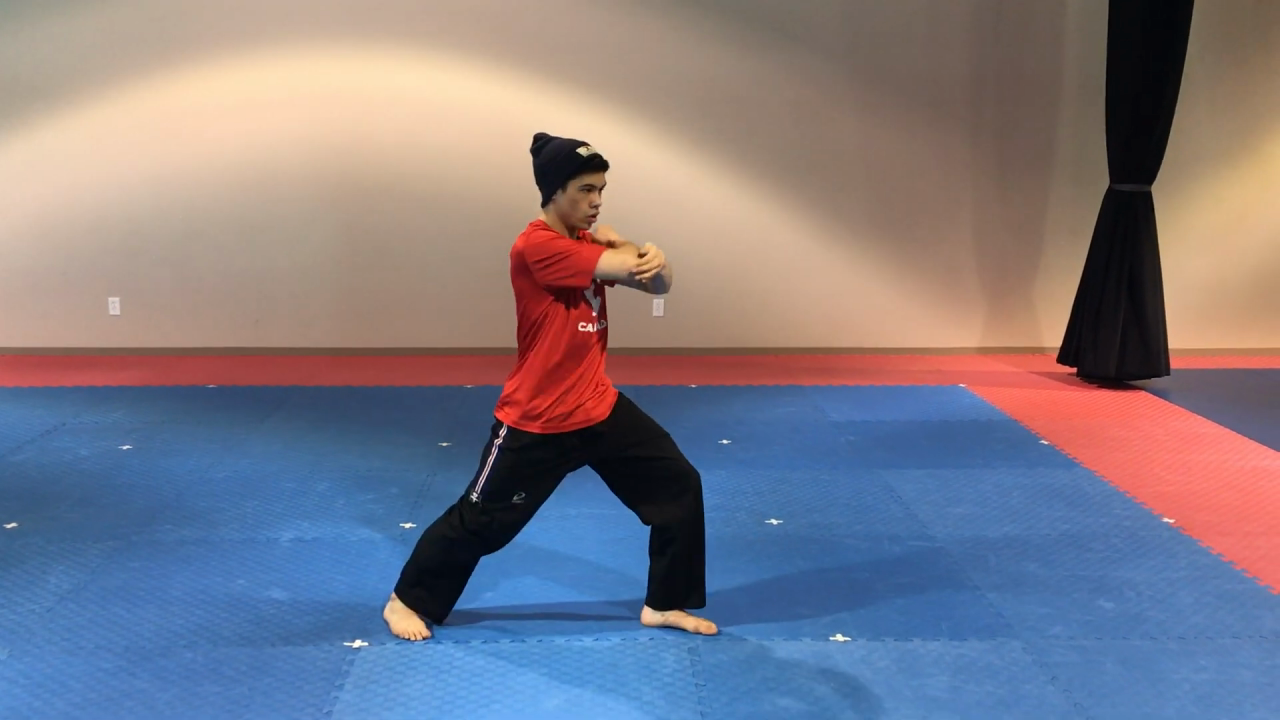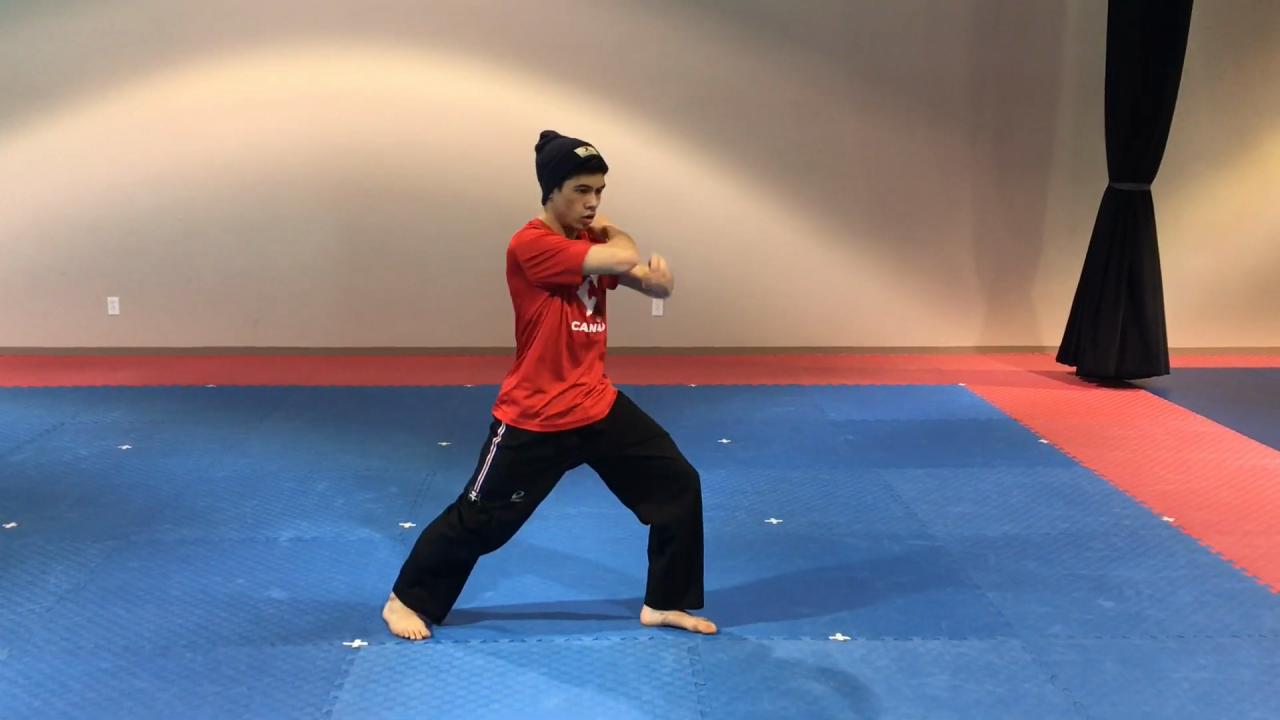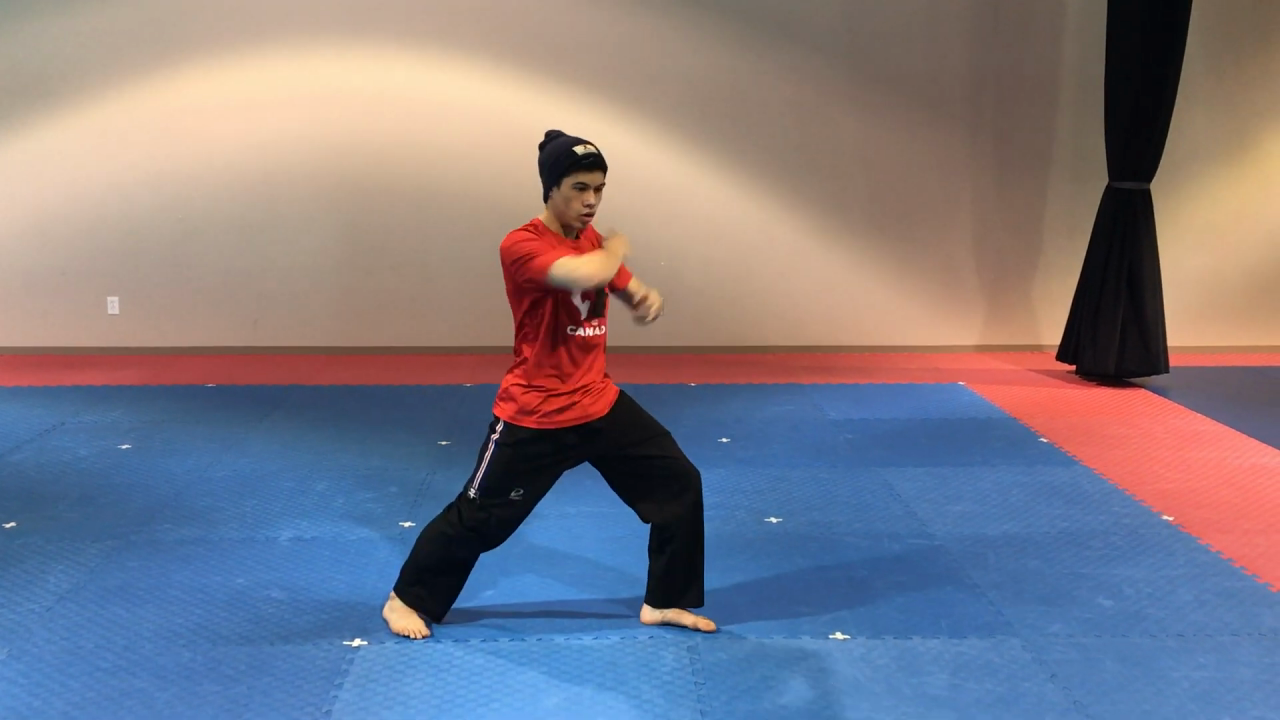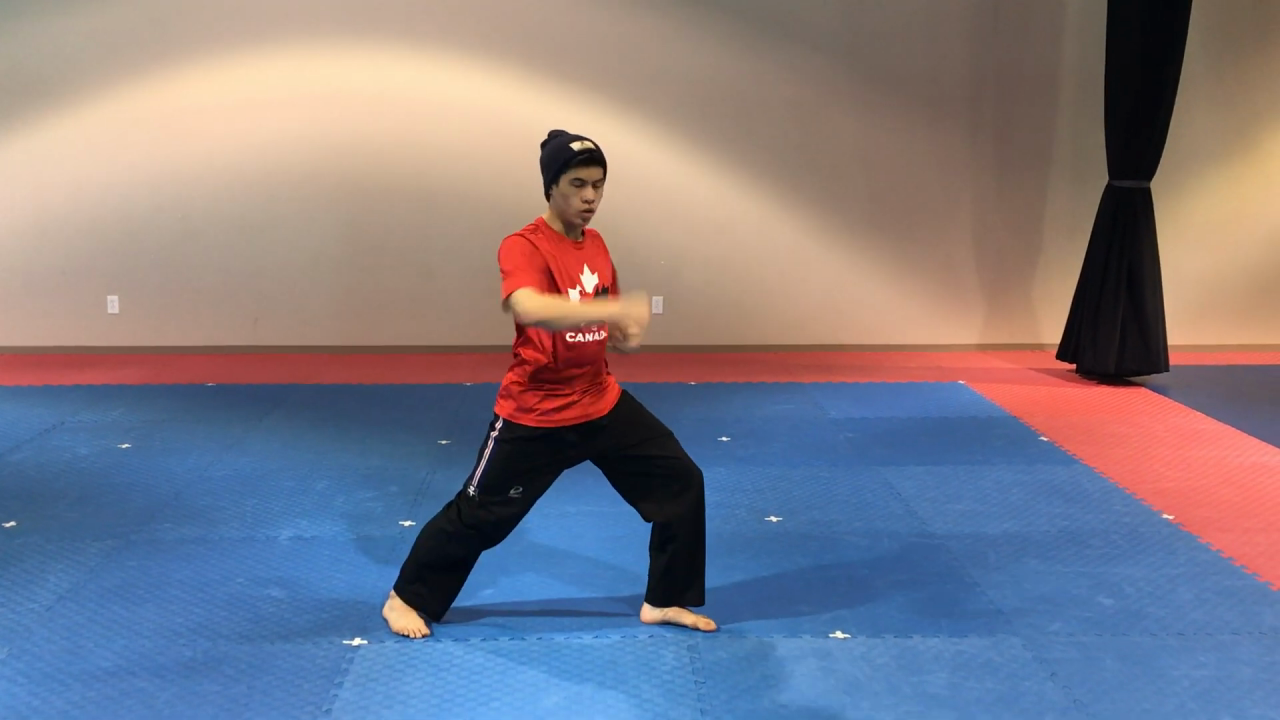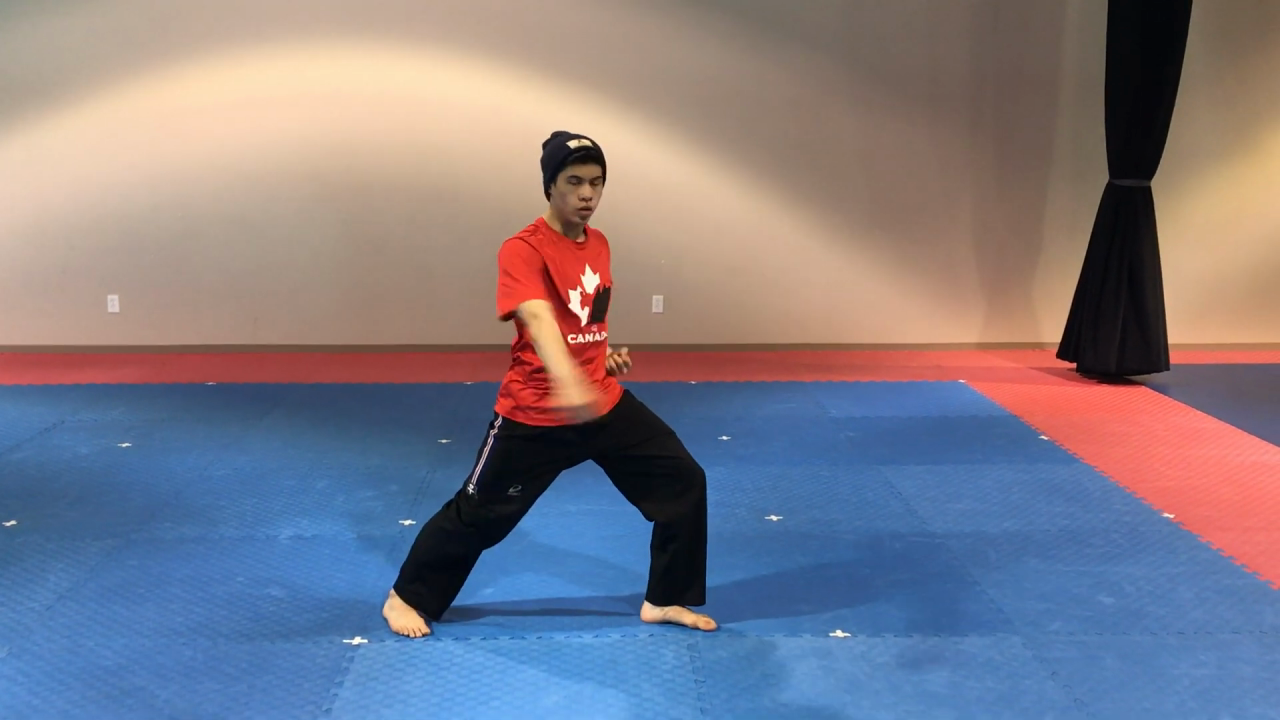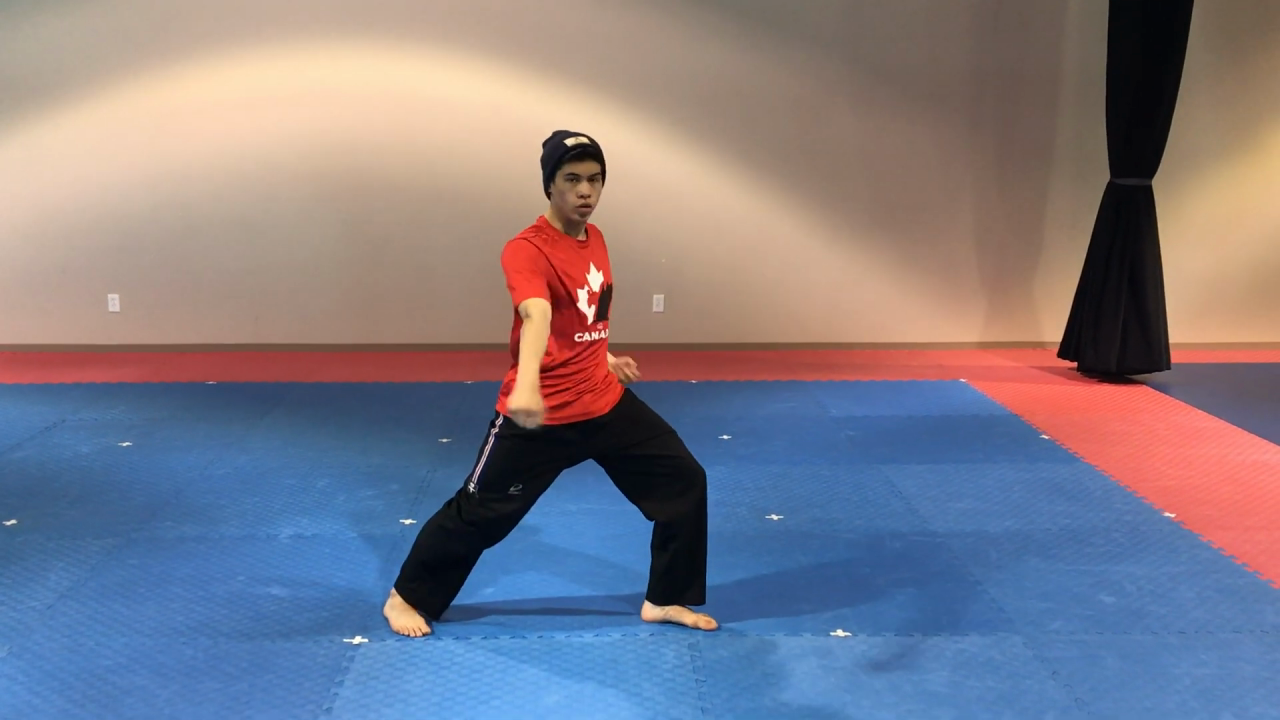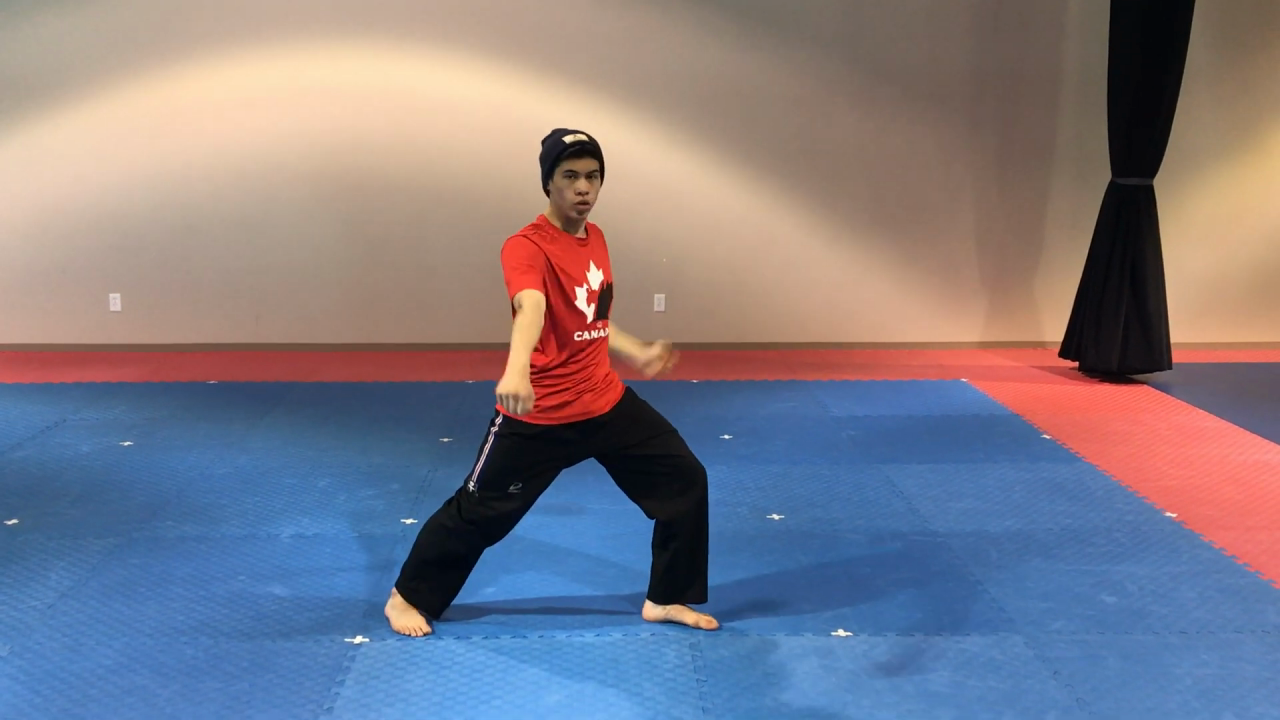
dt=0.1s
person 1, frame 1
left shoulder: (586, 240)
right shoulder: (536, 247)
left elbow: (660, 283)
right elbow: (625, 267)
left wrist: (654, 258)
right wrist: (633, 251)
left hip: (599, 408)
right hip: (536, 422)
left knee: (680, 486)
right knee: (480, 519)
left ankle: (666, 603)
right ankle: (406, 599)
person 1, frame 2
left shoulder: (589, 237)
right shoulder: (530, 244)
left elbow: (656, 285)
right elbow: (620, 260)
left wrist: (658, 272)
right wrist: (619, 239)
left hip: (600, 406)
right hip: (534, 420)
left knee: (679, 485)
right knee: (479, 519)
left ankle: (666, 603)
right ankle: (406, 600)
person 1, frame 3
left shoulder: (589, 241)
right shoulder: (521, 245)
left elbow: (627, 288)
right elbow: (583, 275)
left wrist: (647, 299)
right wrist: (616, 248)
left hip: (601, 405)
right hip: (533, 417)
left knee: (680, 484)
right knee: (479, 516)
left ankle: (666, 601)
right ankle: (406, 599)
person 1, frame 4
left shoulder: (596, 244)
right shoulder: (522, 247)
right elbow: (534, 310)
left wrist: (623, 327)
right wrist: (616, 309)
left hip: (603, 403)
right hip: (536, 416)
left knee: (682, 483)
right knee: (477, 515)
left ankle: (666, 600)
right ankle: (406, 597)
person 1, frame 5
left shoulder: (598, 243)
right shoulder: (522, 248)
right elbow: (538, 319)
left wrist: (610, 353)
right wrist: (566, 382)
left hip: (606, 402)
right hip: (536, 415)
left knee: (684, 482)
right knee: (477, 513)
left ankle: (667, 599)
right ankle: (406, 596)
person 1, frame 6
left shoulder: (595, 238)
right shoulder: (527, 249)
right elbow: (538, 319)
left wrist: (609, 360)
right wrist: (525, 384)
left hip: (606, 403)
right hip: (541, 414)
left knee: (685, 481)
right knee: (478, 512)
left ankle: (667, 598)
right ankle: (407, 596)
person 1, frame 7
left shoulder: (594, 237)
right shoulder: (526, 246)
right elbow: (531, 310)
left wrist: (636, 353)
right wrist: (515, 371)
left hip: (607, 402)
right hip: (542, 413)
left knee: (685, 480)
right knee: (478, 511)
left ankle: (668, 597)
right ankle: (408, 595)
